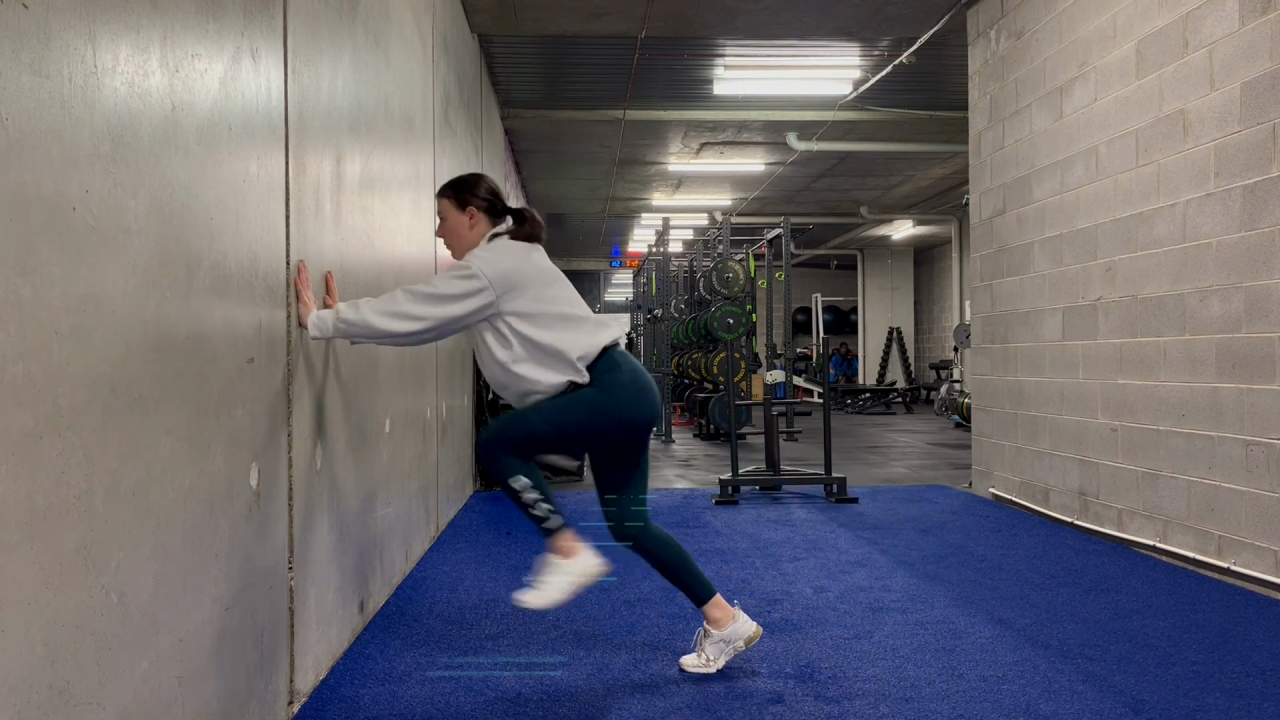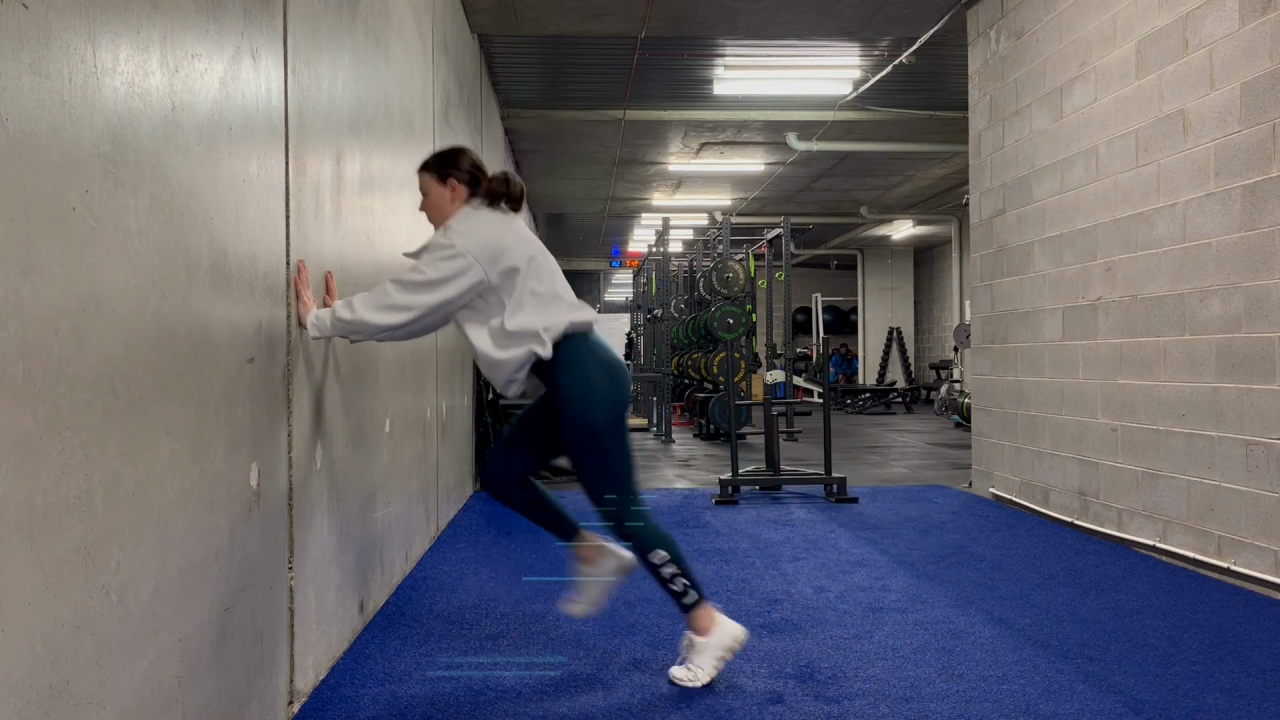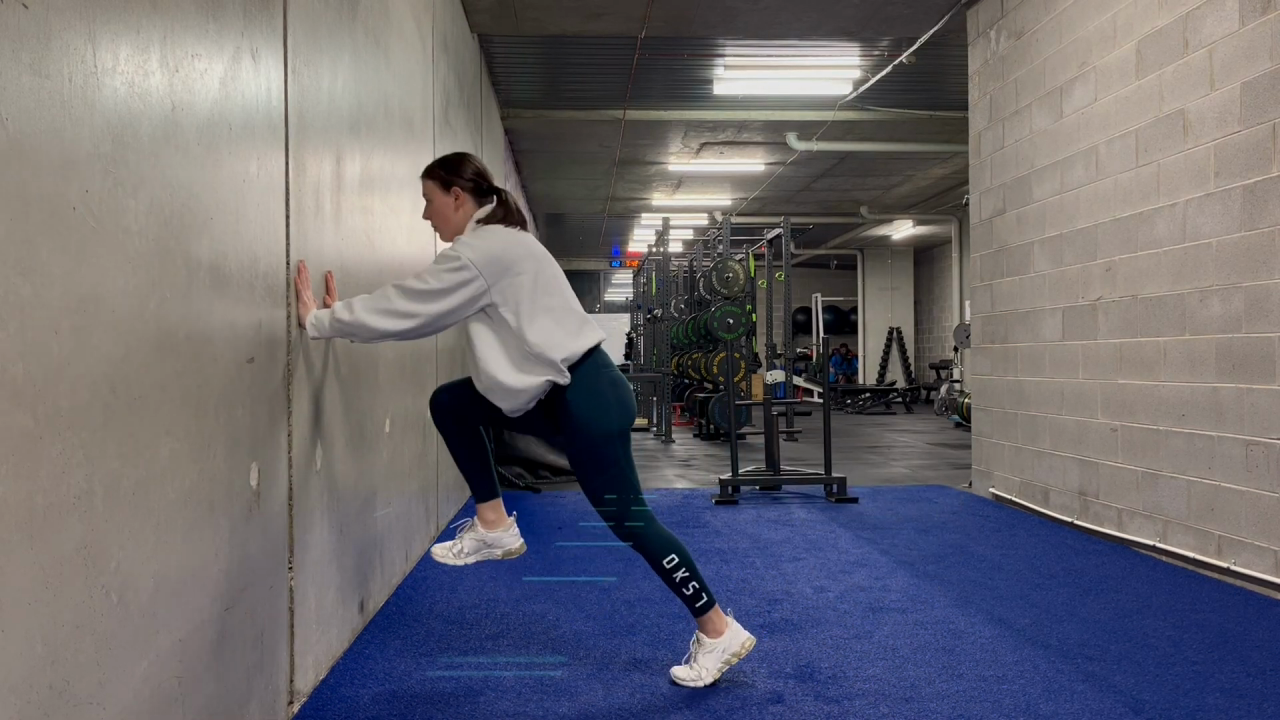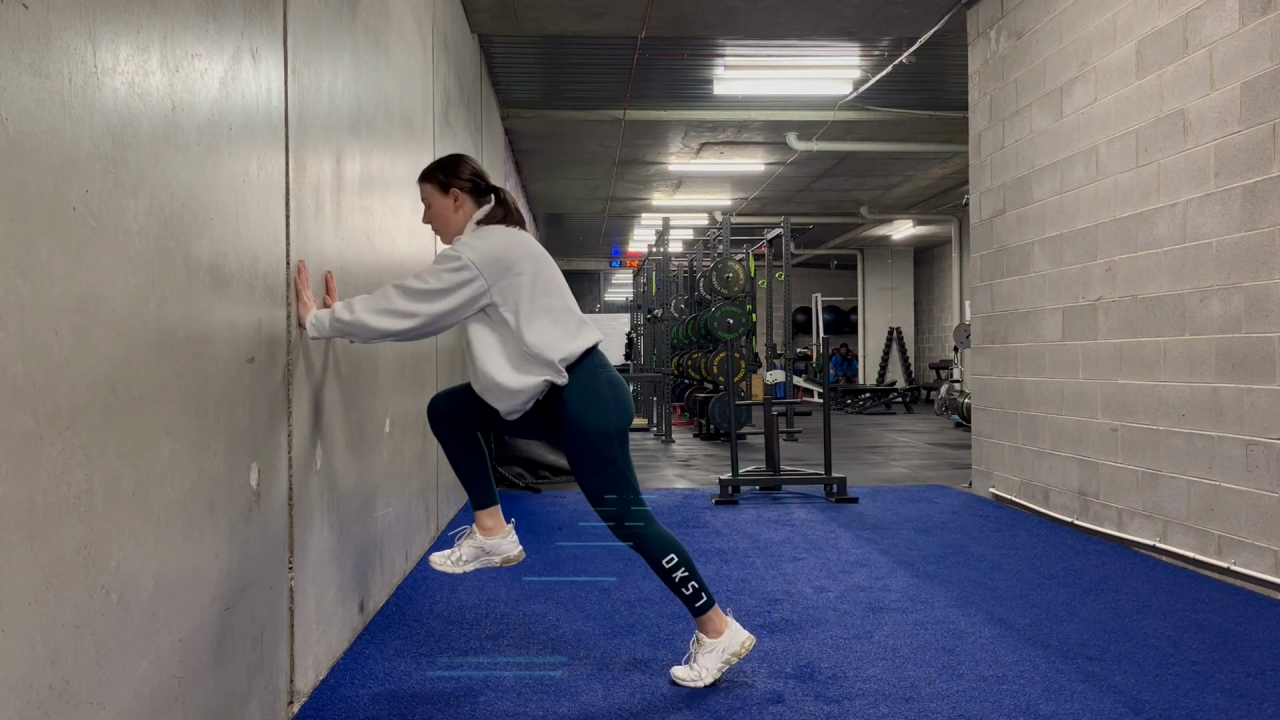
dt=0.4s
person 1, frame 1
left shoulder: (492, 266)
right shoulder: (504, 261)
left elbow: (413, 313)
right elbow: (421, 316)
left wrist: (321, 321)
right wrist: (344, 317)
left hip: (617, 391)
right hip: (619, 393)
left knee: (496, 445)
right knee: (626, 525)
left ankle: (570, 553)
right ankle: (725, 621)
person 1, frame 2
left shoulder: (475, 238)
right shoulder: (486, 233)
left elbow: (406, 302)
right elbow: (418, 306)
left wrist: (323, 320)
right wrist: (348, 318)
left hip: (584, 378)
right hip: (577, 376)
left knee: (622, 510)
right knee: (500, 472)
left ankle: (709, 625)
right ankle: (595, 552)
person 1, frame 3
left shoulder: (483, 251)
right shoulder: (496, 245)
left elbow: (408, 308)
right elbow: (417, 306)
left wrist: (320, 321)
right wrist: (344, 315)
left hip: (587, 395)
right hip: (561, 391)
left knee: (627, 519)
right knee: (450, 403)
left ankle: (720, 632)
right ankle: (494, 526)
person 1, frame 4
left shoulder: (483, 251)
right shoulder: (495, 245)
left elbow: (407, 308)
right elbow: (415, 307)
left wrist: (321, 321)
right wrist: (344, 315)
left hip: (585, 395)
right hip: (557, 393)
left knee: (626, 519)
right knee: (448, 412)
left ankle: (719, 632)
right ankle: (493, 533)
